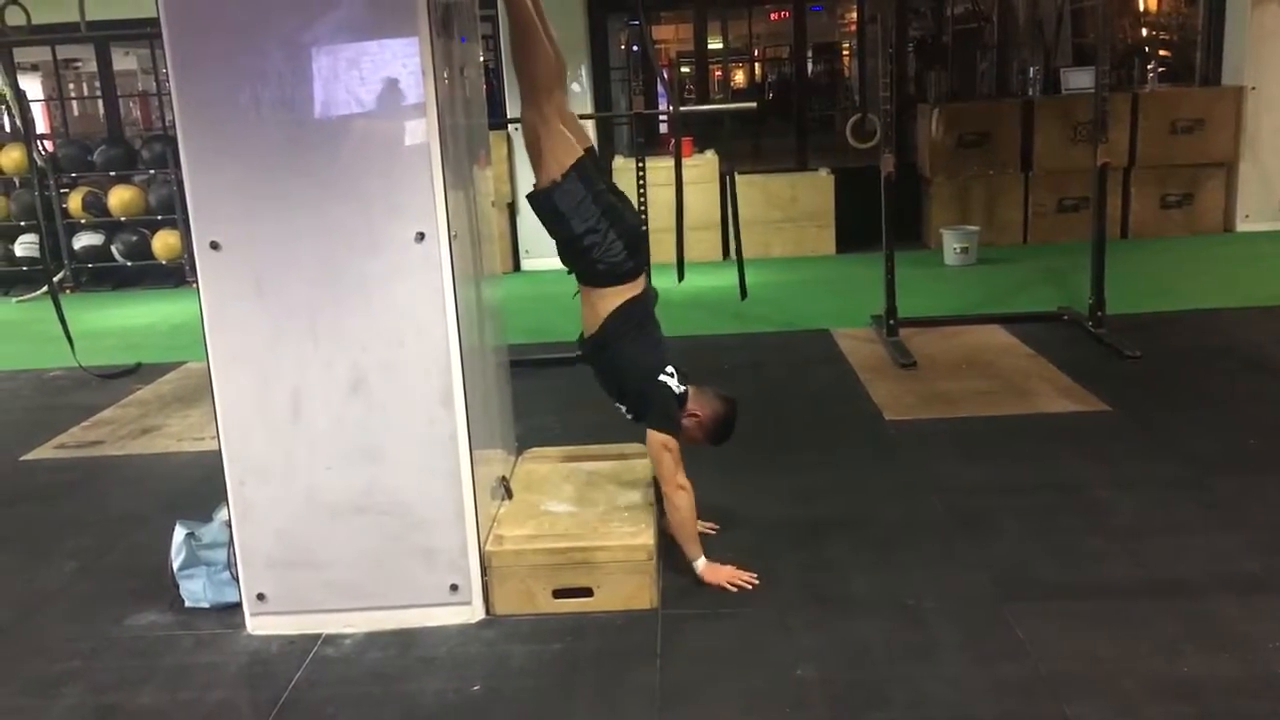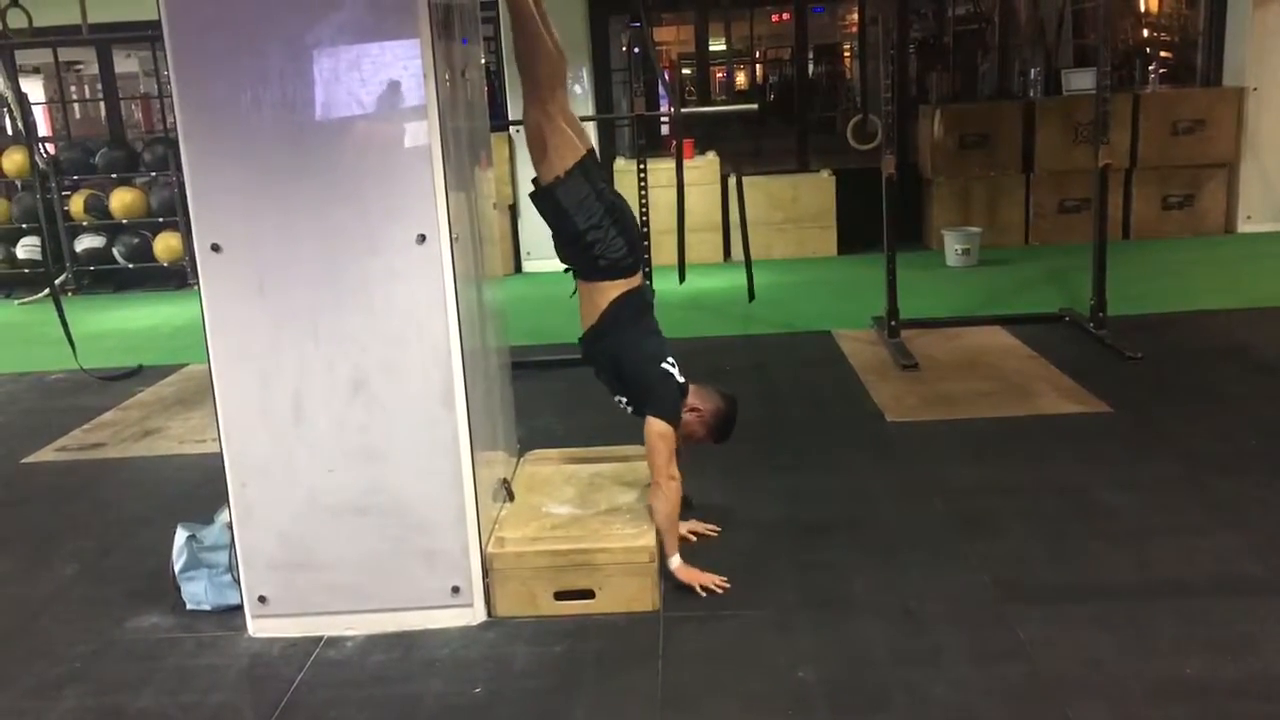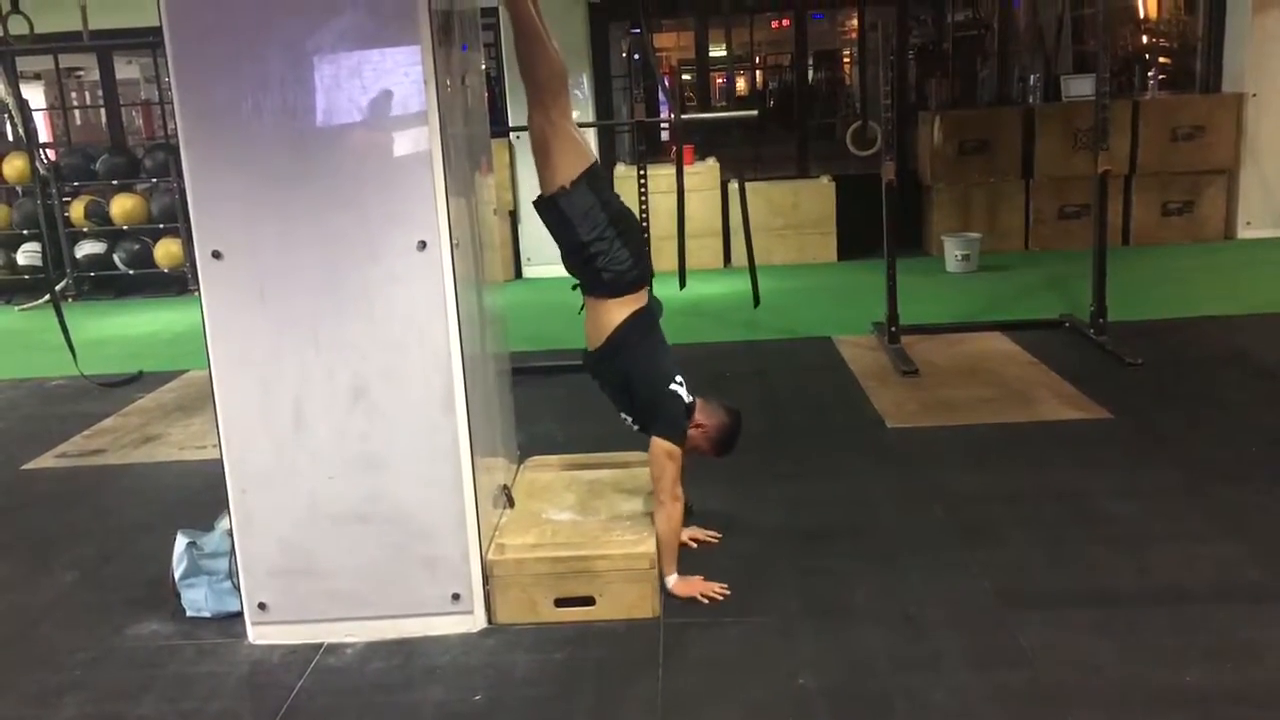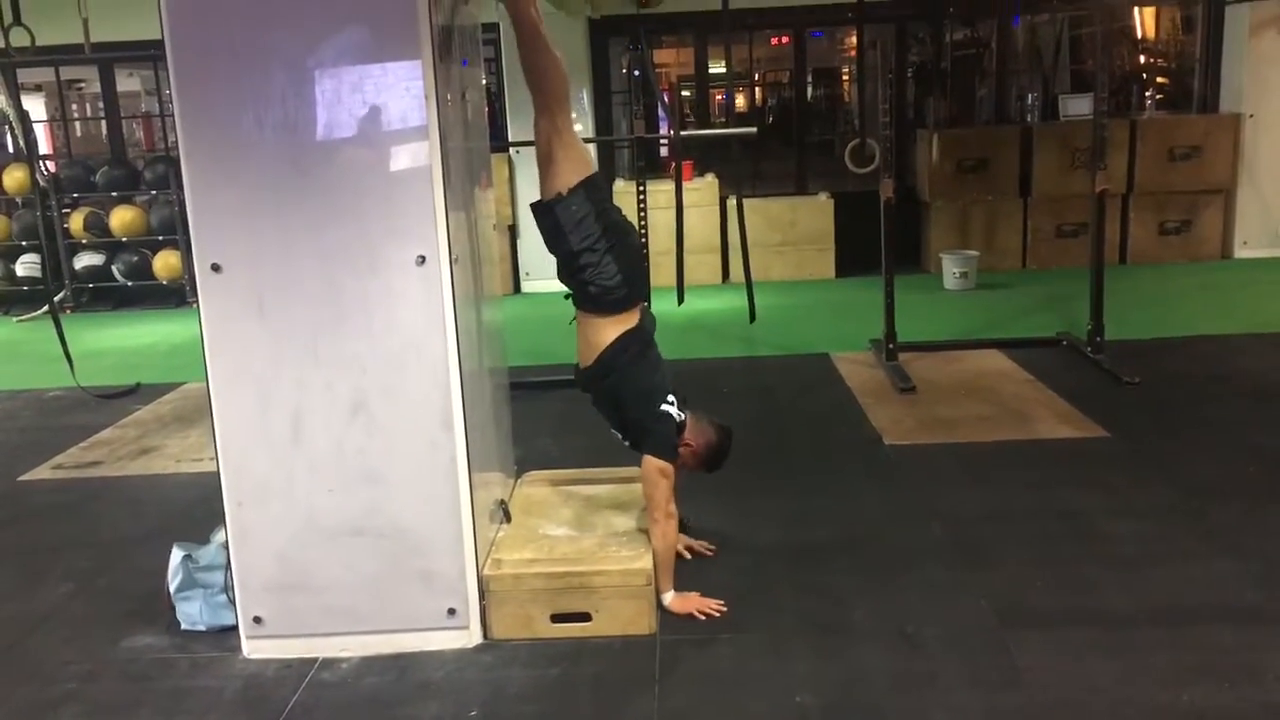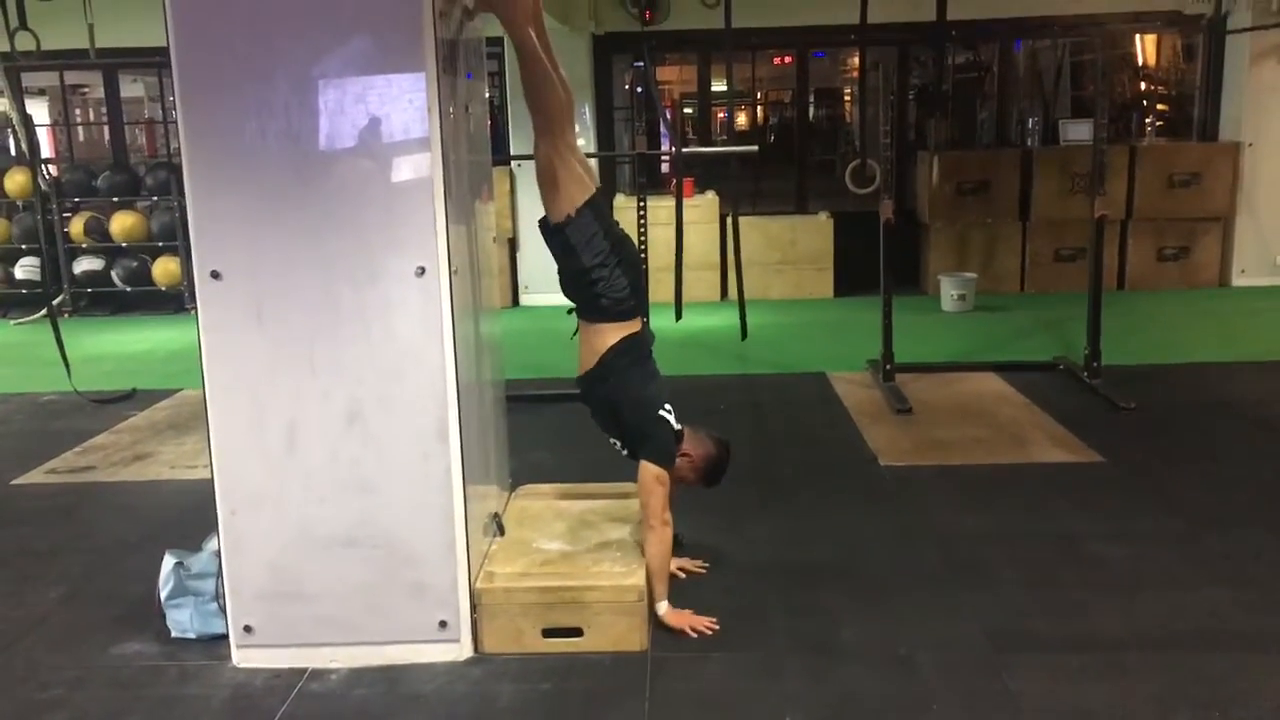
dt=0.3s
person 1, frame 1
left shoulder: (665, 390)
right shoulder: (662, 395)
left elbow: (671, 484)
right elbow: (675, 486)
left wrist: (682, 521)
right wrist: (700, 562)
left hip: (610, 249)
right hip: (606, 253)
left knee: (553, 109)
right knee: (544, 111)
person 1, frame 2
left shoulder: (663, 386)
right shoulder: (665, 394)
left elbow: (663, 478)
right elbow: (665, 478)
left wrist: (674, 521)
right wrist: (675, 561)
left hip: (605, 246)
right hip: (604, 250)
left knee: (551, 107)
right knee: (547, 110)
person 1, frame 3
left shoulder: (673, 405)
right shoulder: (670, 411)
left elbow: (667, 496)
right elbow: (668, 497)
left wrist: (675, 530)
right wrist: (673, 577)
left hip: (615, 260)
right hip: (612, 264)
left knee: (553, 114)
right knee: (548, 117)
person 1, frame 4
left shoulder: (662, 418)
right shoulder: (663, 428)
right elbow: (662, 513)
left wrist: (671, 540)
right wrist: (670, 595)
left hip: (611, 271)
right hip: (605, 275)
right knee: (555, 125)
person 1, frame 5
left shoulder: (661, 433)
right shoulder: (660, 438)
left elbow: (655, 520)
right elbow: (656, 522)
left wrist: (663, 559)
right wrist: (663, 604)
left hip: (611, 292)
right hip: (608, 291)
left knee: (561, 143)
right knee: (556, 144)
